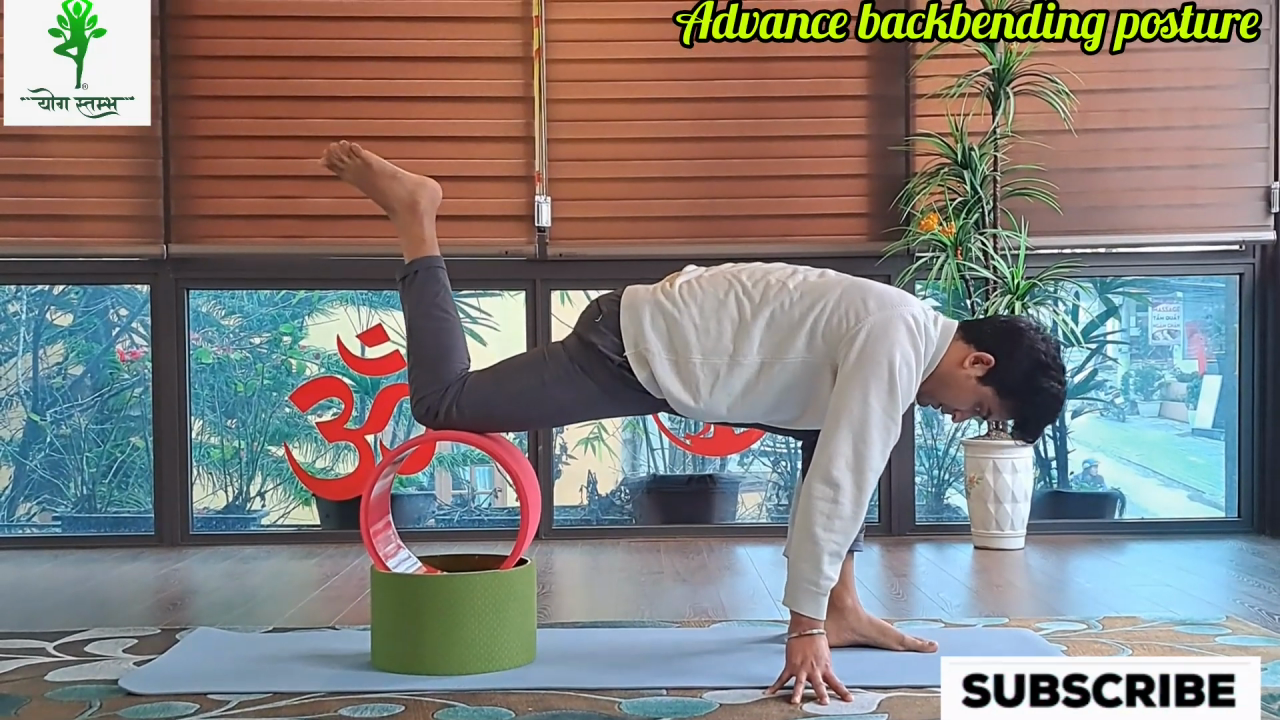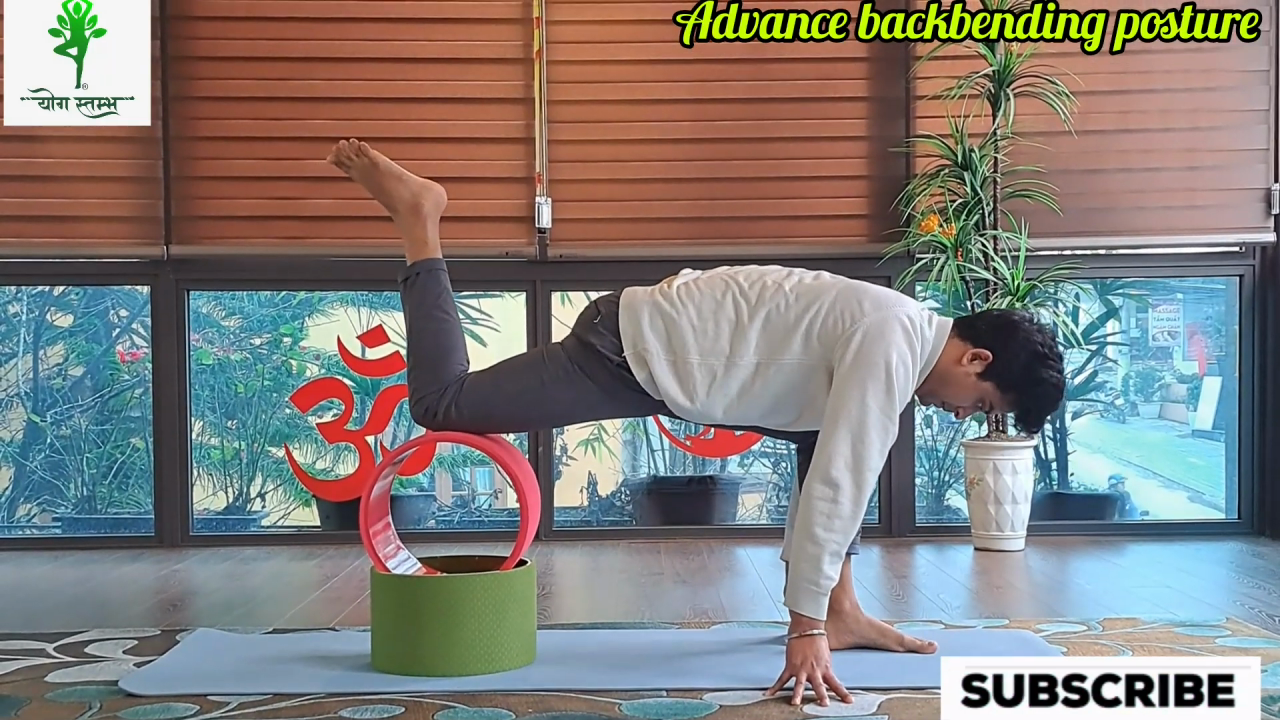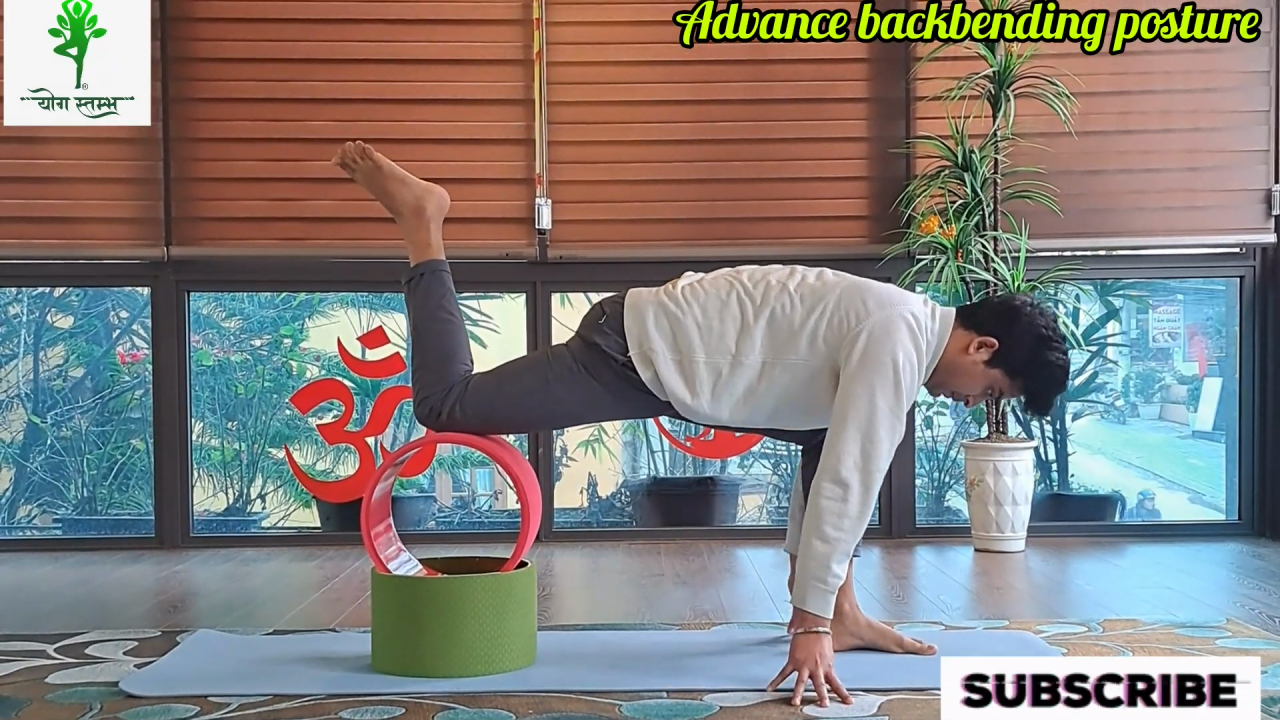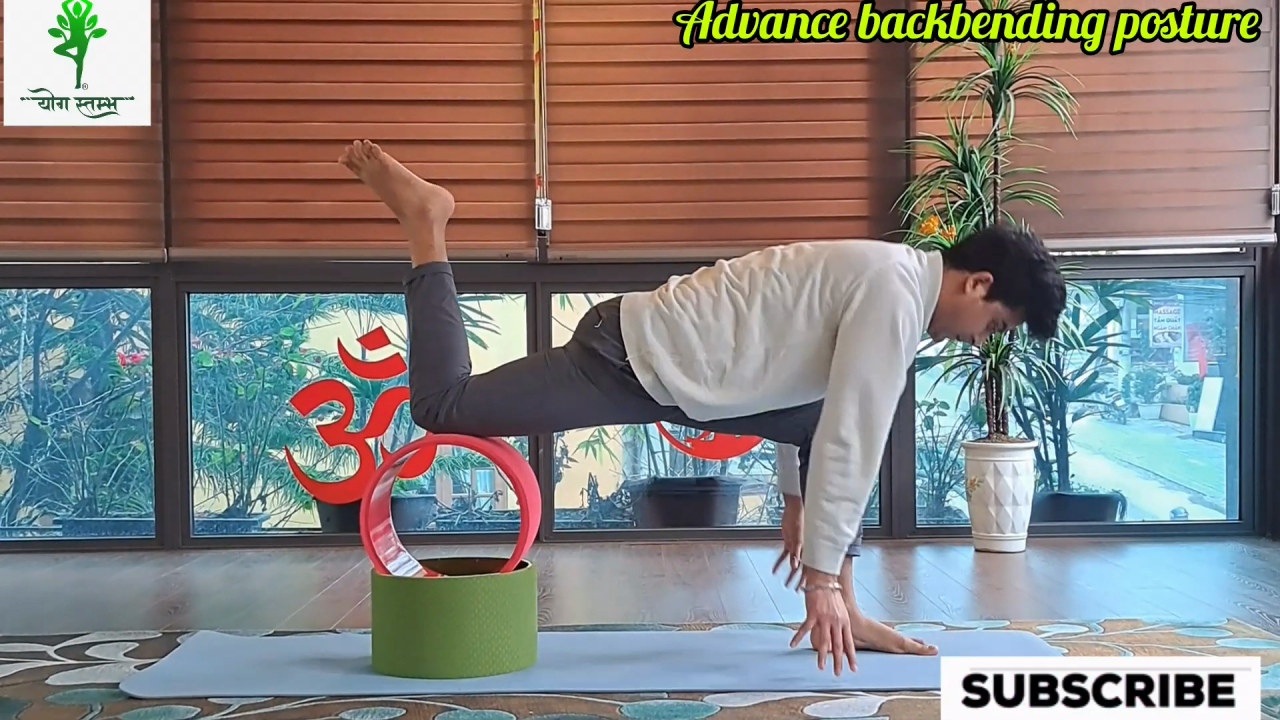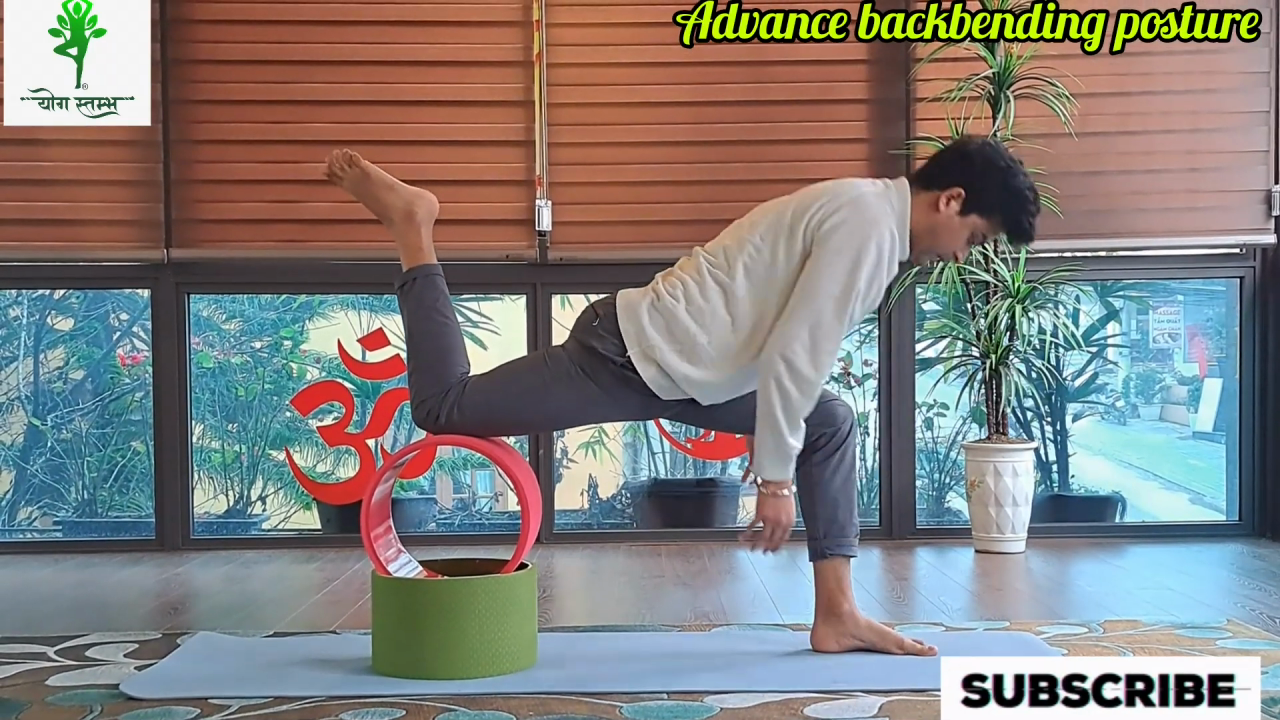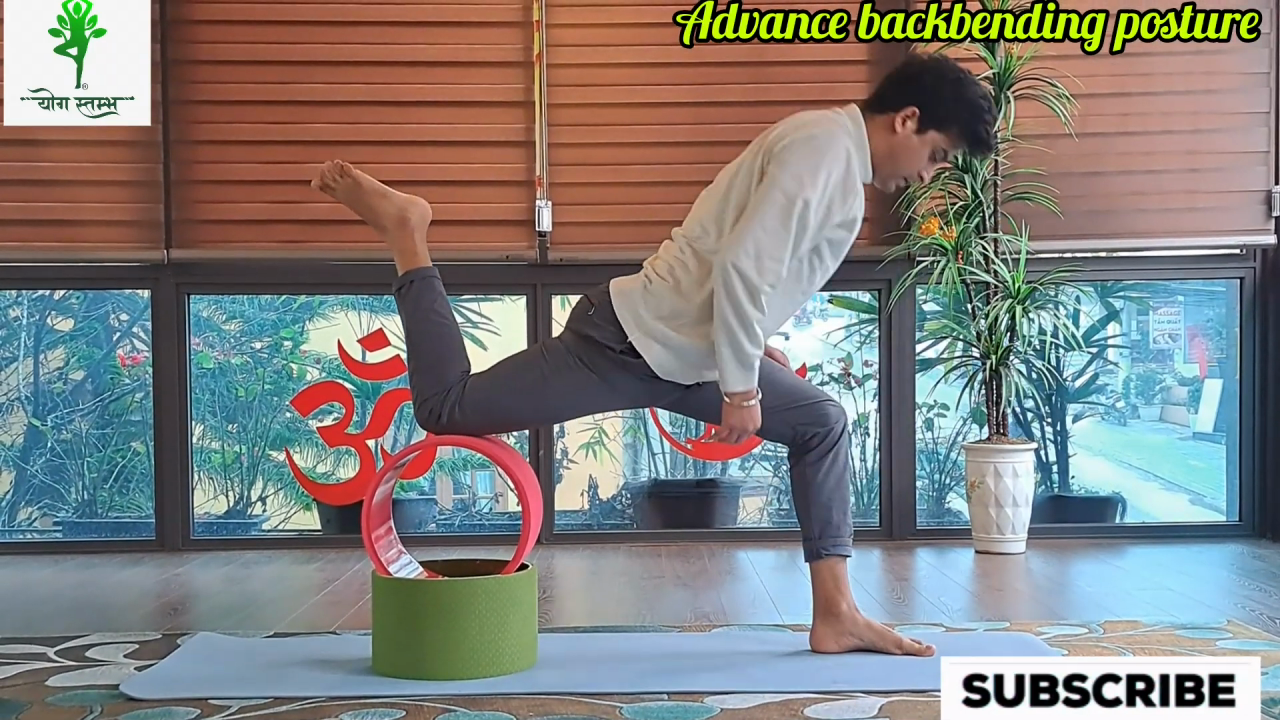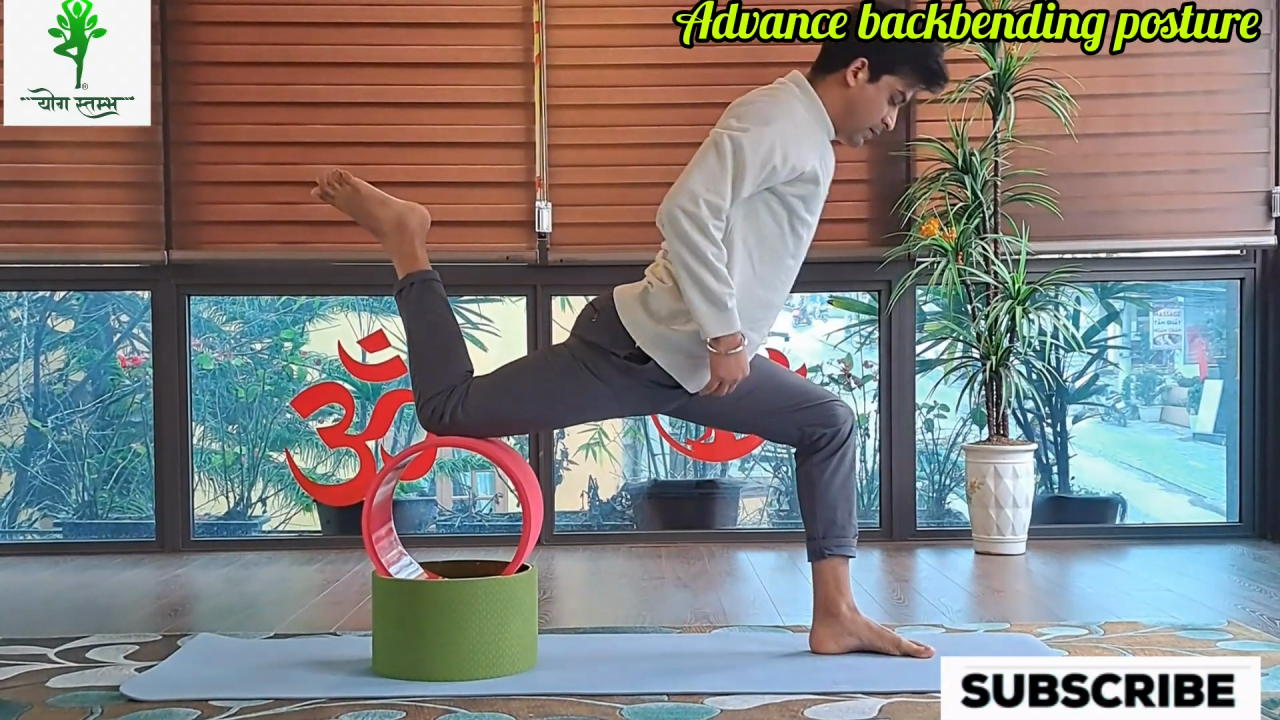
dt=0.2s
person 1, frame 1
left shoulder: (905, 333)
right shoulder: (895, 345)
left elbow: (836, 470)
right elbow: (836, 486)
left wrist: (827, 605)
right wrist: (805, 627)
left hip: (670, 340)
right hip: (634, 348)
left knee: (833, 430)
right knee: (444, 403)
left ankle: (845, 612)
right ankle: (414, 212)
person 1, frame 2
left shoulder: (901, 334)
right shoulder: (892, 346)
left elbow: (834, 469)
right elbow: (836, 487)
left wrist: (827, 605)
right wrist: (806, 626)
left hip: (668, 347)
right hip: (632, 350)
left knee: (831, 427)
right knee: (442, 403)
left ankle: (844, 612)
right ankle: (417, 216)
person 1, frame 3
left shoulder: (900, 321)
right shoulder: (898, 340)
left elbow: (836, 466)
right elbow: (847, 486)
left wrist: (829, 605)
right wrist: (811, 622)
left hip: (669, 352)
right hip: (633, 354)
left knee: (834, 430)
right knee: (445, 405)
left ankle: (842, 616)
right ankle: (420, 220)
person 1, frame 4
left shoulder: (890, 273)
right shoulder: (896, 292)
left elbow: (829, 415)
right elbow: (847, 439)
left wrist: (799, 497)
right wrist: (823, 575)
left hip: (674, 360)
right hip: (635, 359)
left knee: (830, 430)
right knee: (446, 407)
left ankle: (847, 619)
right ankle: (425, 223)
person 1, frame 5
left shoulder: (865, 207)
right shoulder: (870, 222)
left elbow: (783, 332)
right elbow: (794, 354)
left wrist: (772, 441)
right wrist: (775, 479)
left hip: (686, 363)
right hip: (633, 356)
left knee: (832, 429)
right knee: (447, 408)
left ankle: (838, 618)
right ankle: (411, 229)
person 1, frame 6
left shoulder: (831, 146)
right shoulder: (830, 149)
right elbow: (742, 267)
left wrist: (753, 345)
right wrist: (741, 388)
left hip: (685, 352)
right hip: (632, 341)
left knee: (822, 425)
right knee: (449, 408)
left ankle: (835, 616)
right ankle: (404, 232)
person 1, frame 7
left shoulder: (802, 127)
right shoulder: (782, 117)
right elbow: (689, 207)
left wrist: (733, 322)
right wrist: (725, 332)
left hip: (697, 357)
right hip: (641, 349)
left knee: (829, 427)
right knee: (450, 408)
left ankle: (834, 617)
right ankle: (403, 240)
